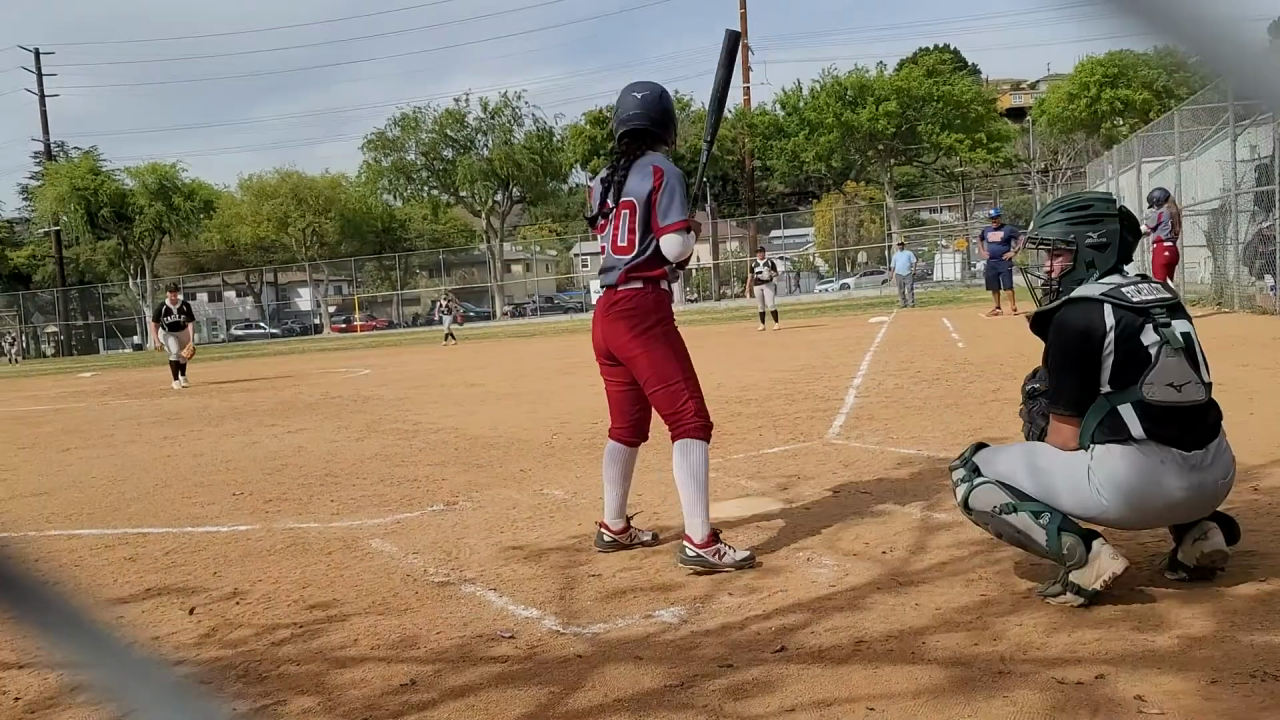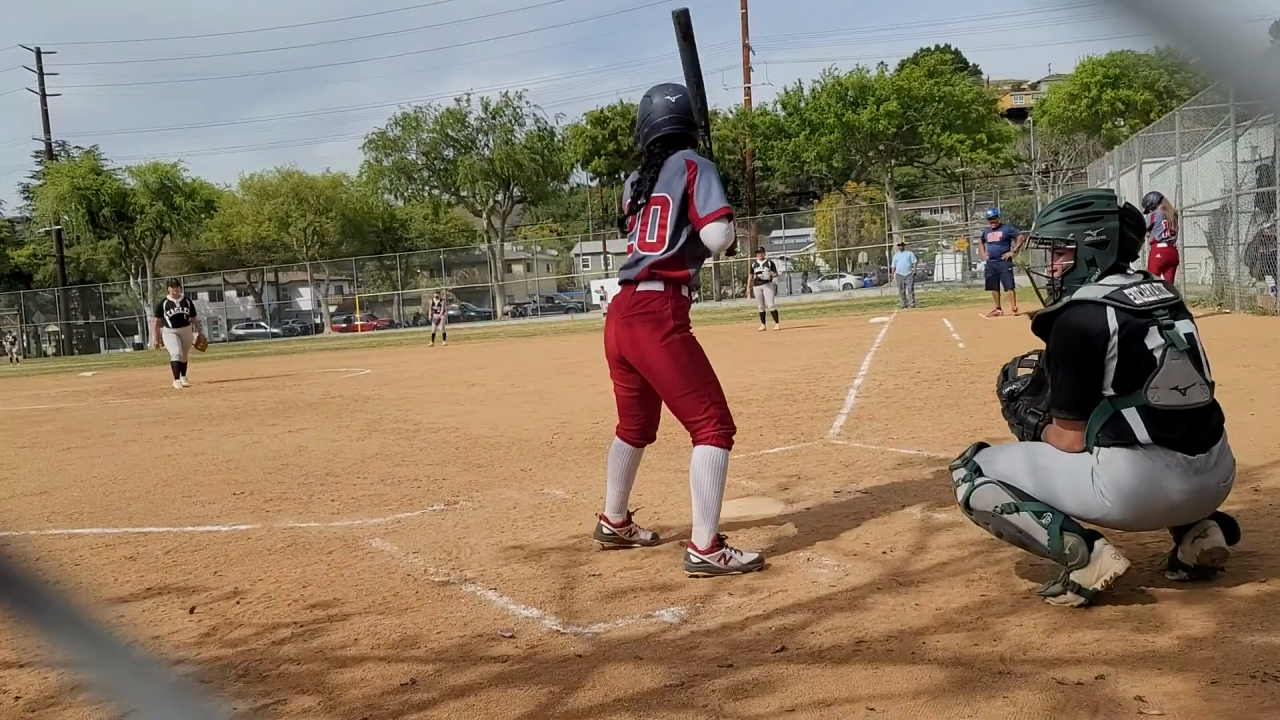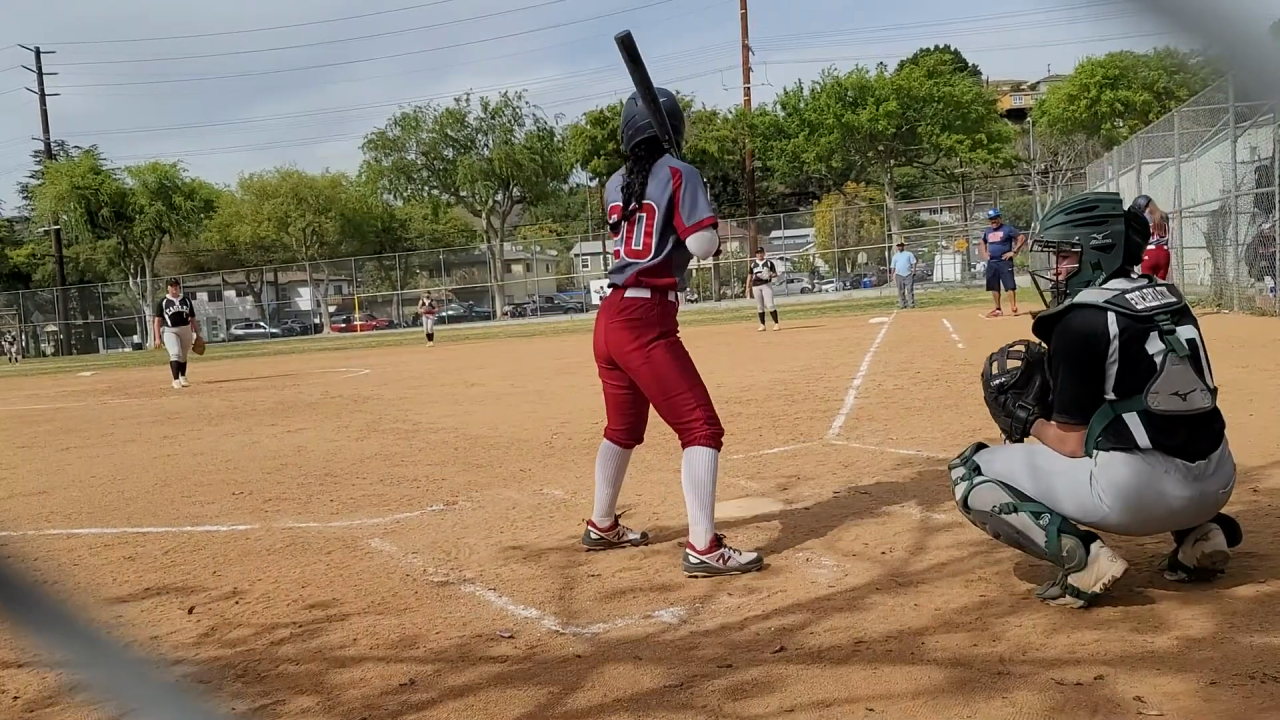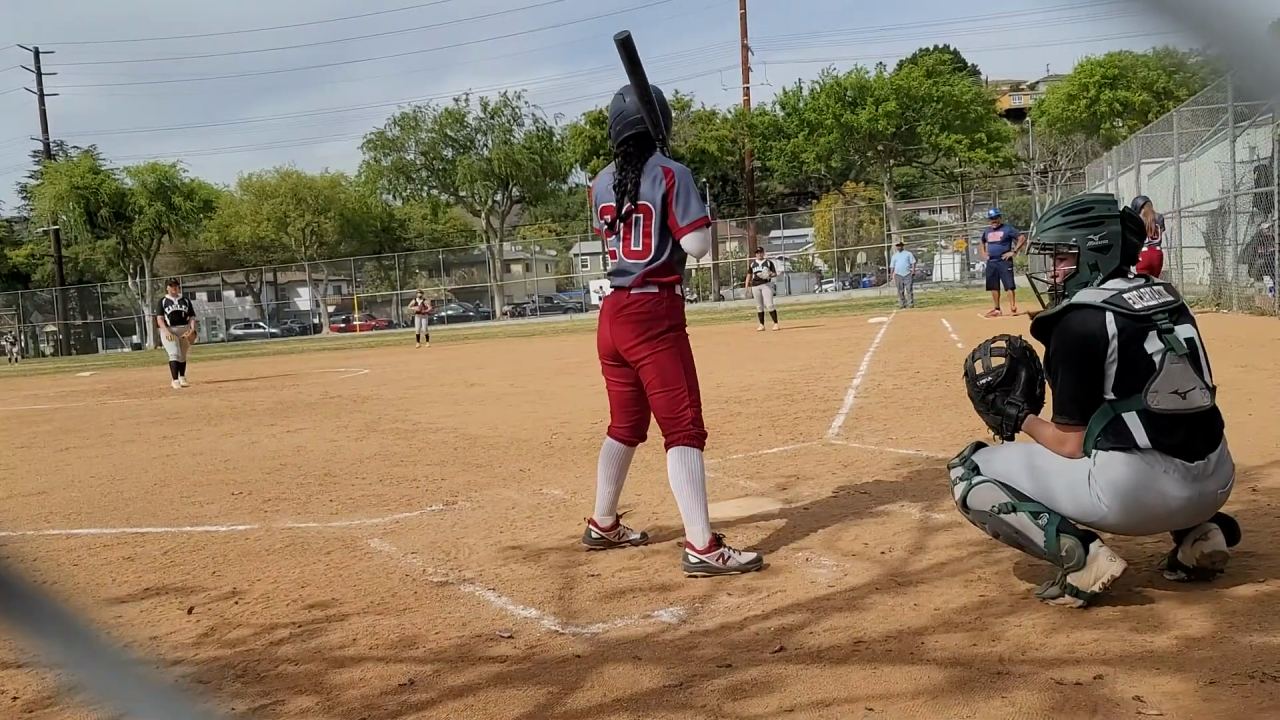
dt=0.4s
person 1, frame 1
left shoulder: (603, 180)
right shoulder: (662, 172)
right elbow: (675, 249)
right wrist: (692, 228)
left hip: (607, 313)
right hip: (644, 312)
left knee: (626, 425)
right knee: (691, 420)
left ankle: (614, 527)
right ankle: (700, 541)
person 1, frame 2
left shoulder: (635, 181)
right shoulder: (696, 167)
right elbow: (717, 238)
right wrist: (729, 225)
left hip: (622, 313)
right hip: (659, 317)
left knee: (635, 427)
right knee: (713, 425)
left ankle: (614, 521)
right ankle: (704, 548)
person 1, frame 3
left shoulder: (615, 184)
right shoulder: (679, 175)
right elbow: (702, 246)
right wrist: (710, 228)
left hip: (610, 317)
right hip: (648, 320)
left knee: (622, 429)
right knee: (700, 429)
left ankle: (602, 525)
right ankle: (703, 547)
person 1, frame 4
left shoulder: (601, 183)
right shoulder: (671, 175)
right elbow: (697, 246)
right wrist: (699, 218)
left hip: (613, 314)
right hip: (655, 315)
left knee: (625, 425)
right knee: (683, 430)
left ankle: (603, 525)
right ankle: (701, 547)
person 2, frame 1
left shoulder: (1075, 315)
right shoulder: (1161, 296)
left elbow: (1067, 438)
left wrist: (1040, 427)
left hip: (1136, 484)
left knee: (972, 471)
left ankle: (1082, 553)
right ankle: (1199, 529)
person 2, frame 2
left shoulder: (1078, 317)
right shoulder: (1164, 296)
left elbow: (1072, 440)
left wrist: (1034, 425)
left hip: (1138, 486)
left knee: (973, 471)
left ankle: (1082, 553)
right ankle: (1197, 528)
person 2, frame 3
left shoulder: (1080, 321)
right shoulder: (1168, 299)
left elbow: (1073, 445)
left wrist: (1030, 423)
left hip: (1139, 491)
left knee: (971, 472)
left ankle: (1079, 556)
right ankle: (1198, 531)
person 2, frame 4
left shoulder: (1079, 321)
right shoulder: (1167, 300)
left elbow: (1072, 445)
left wrist: (1020, 418)
left hip: (1136, 491)
left knee: (970, 471)
left ankle: (1079, 555)
right ankle: (1198, 531)
